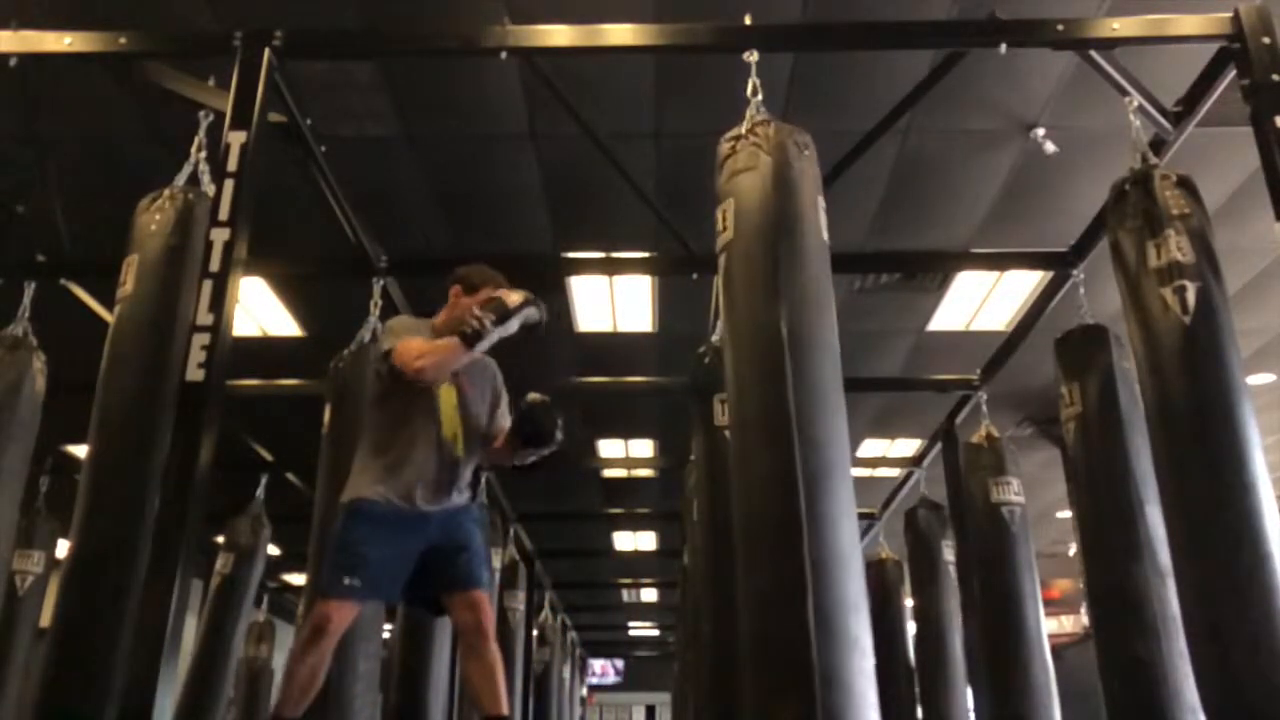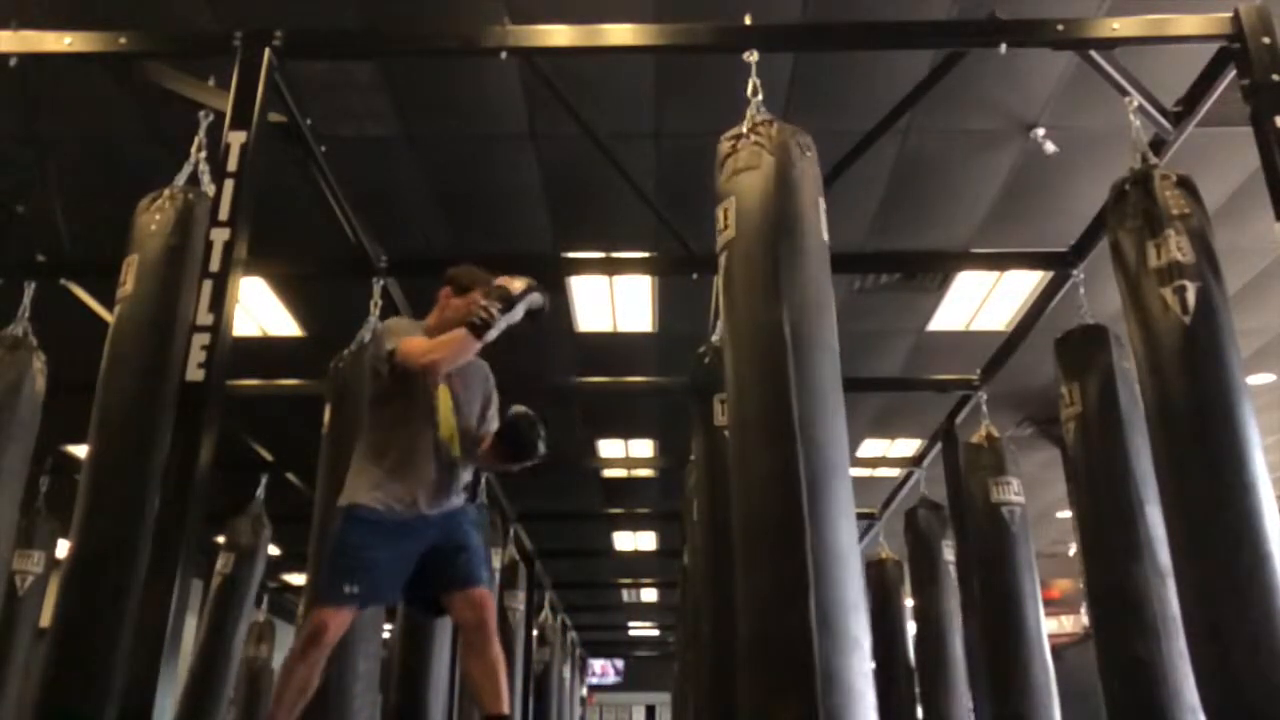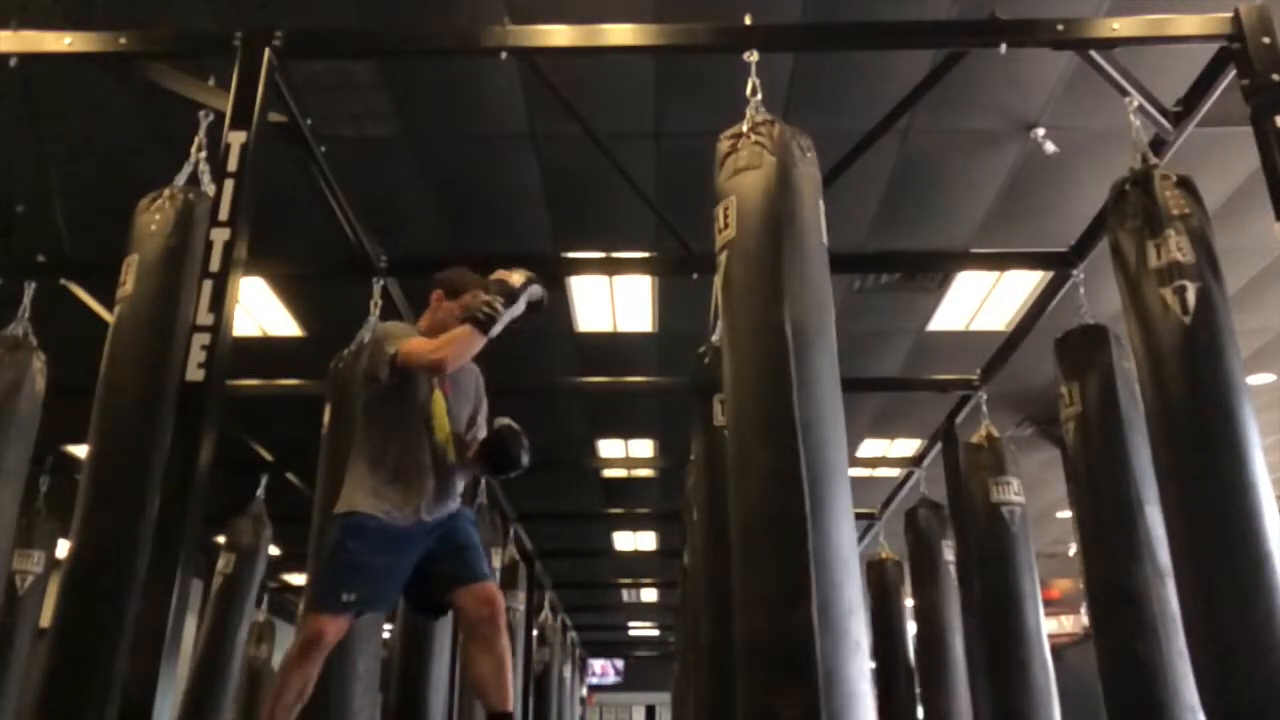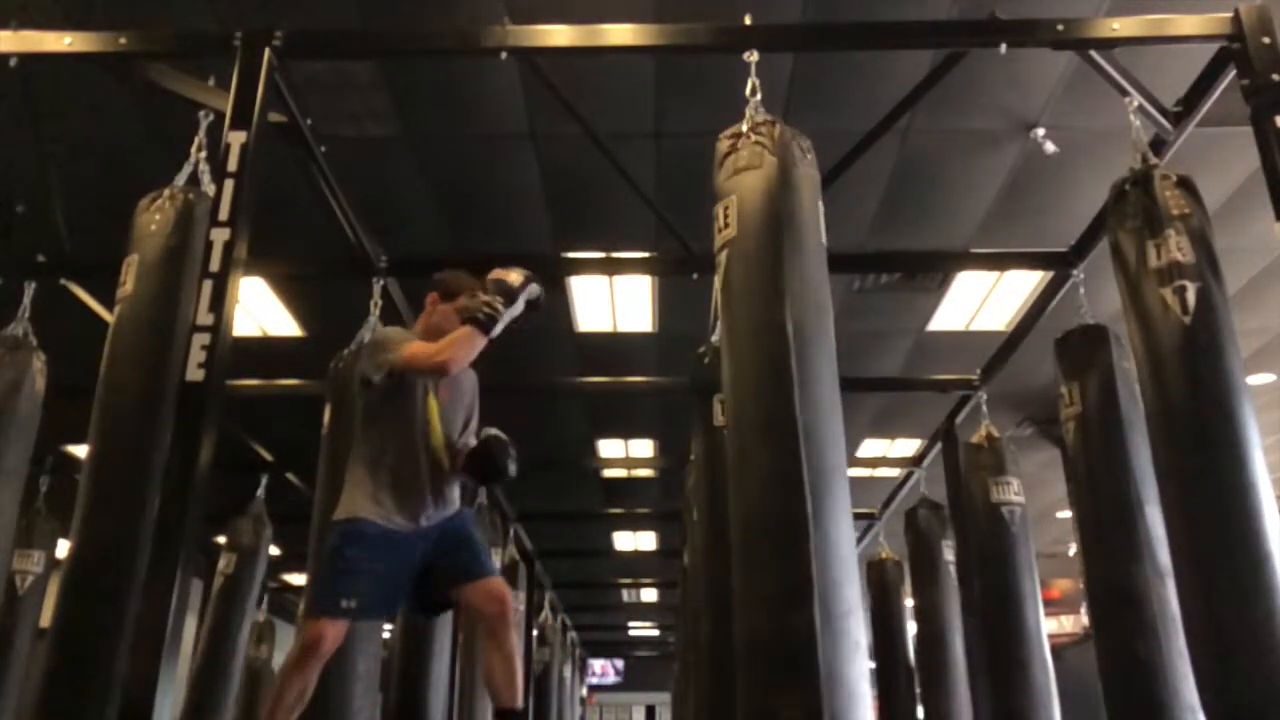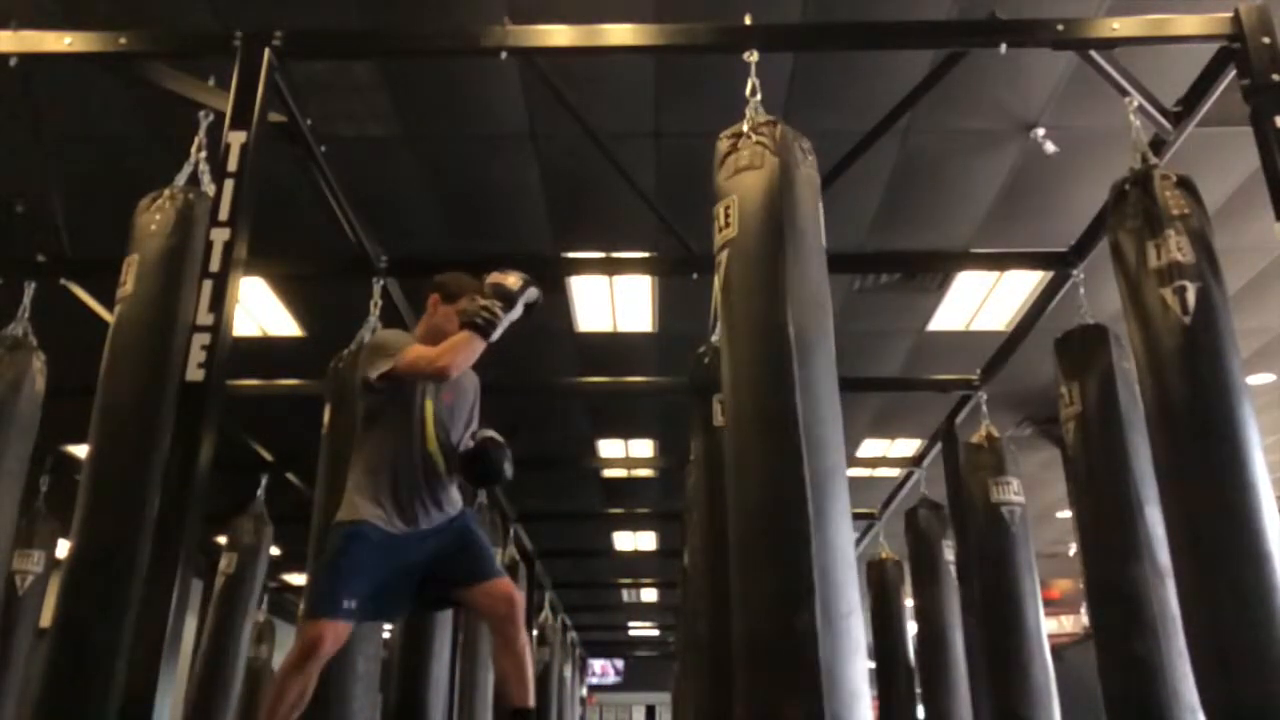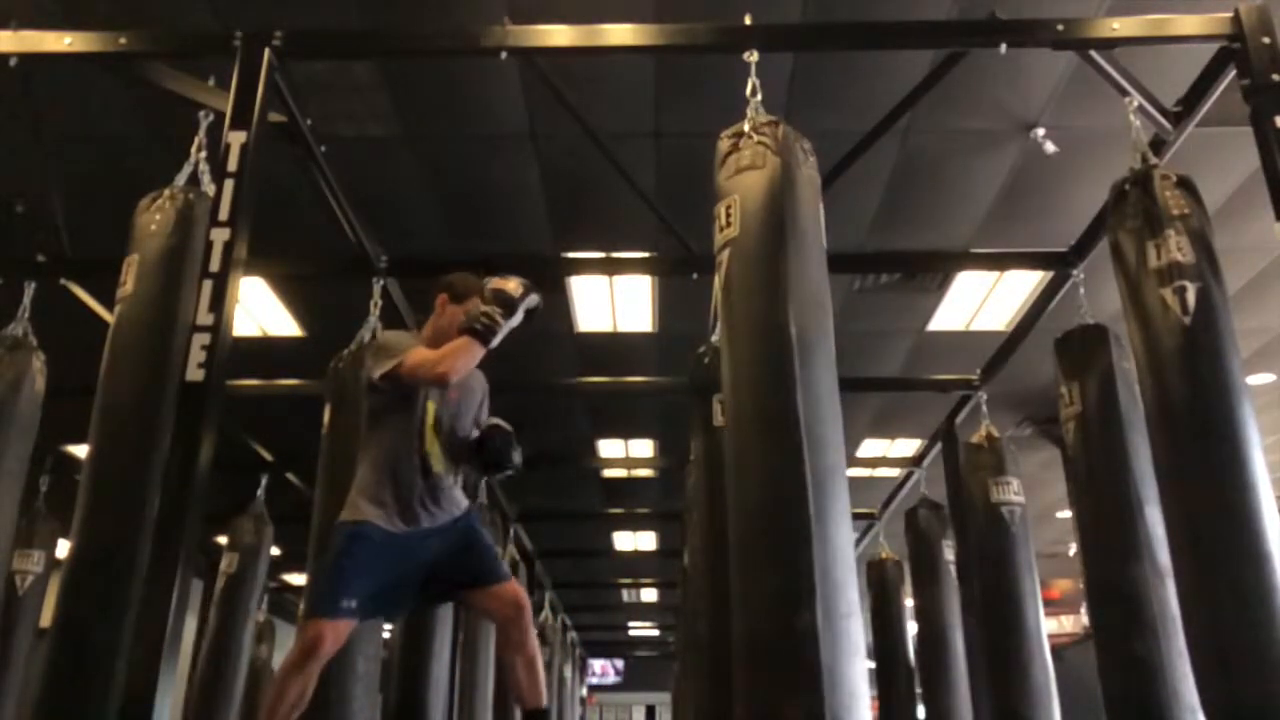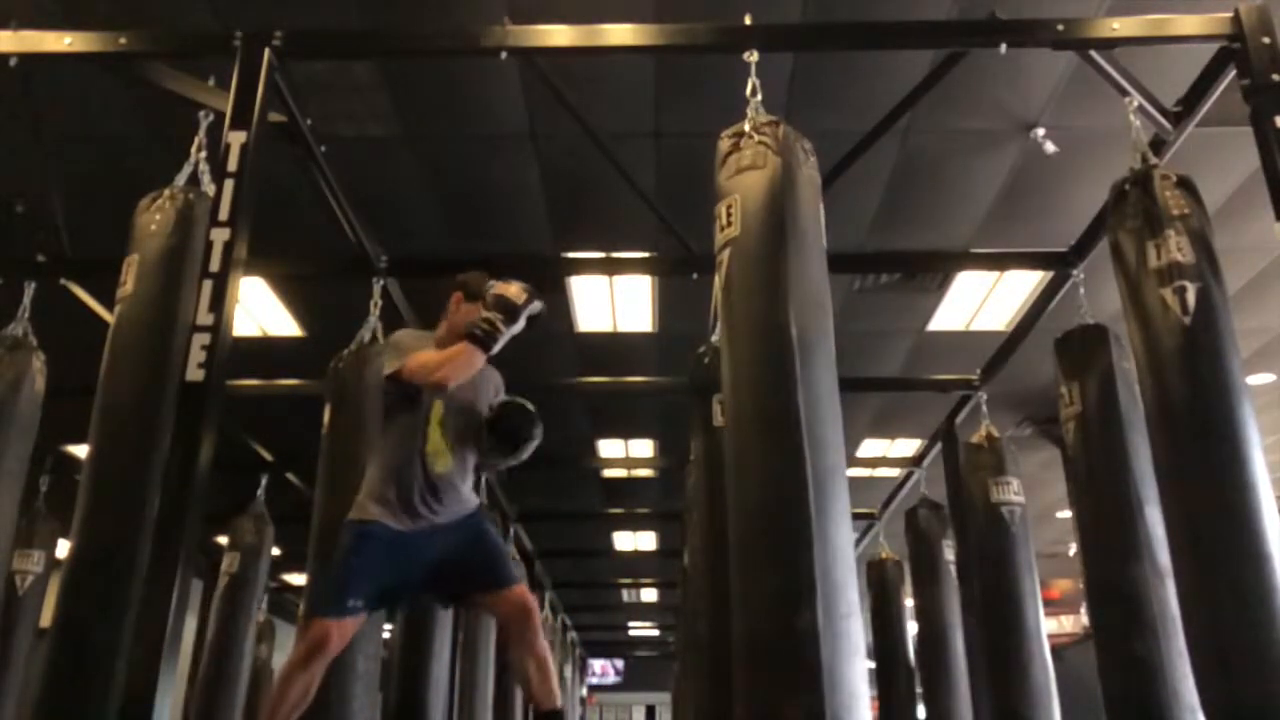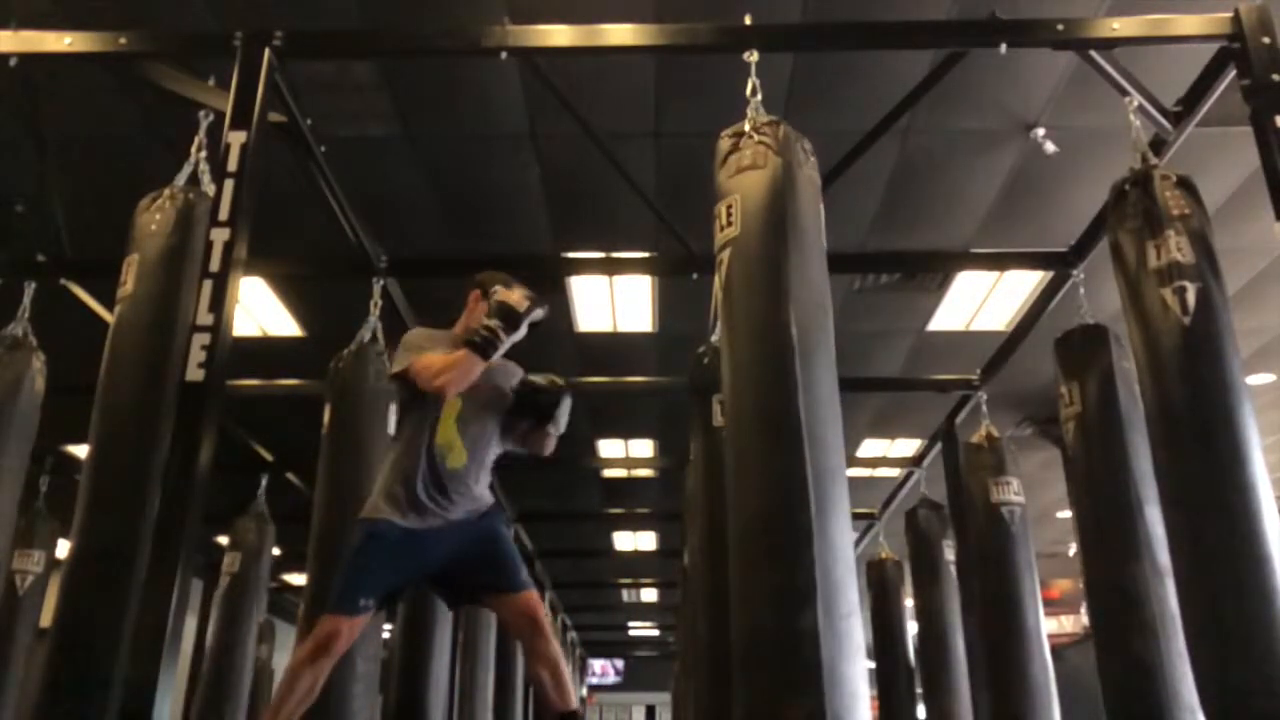
dt=0.1s
person 1, frame 1
left shoulder: (487, 371)
right shoulder: (404, 329)
left elbow: (497, 450)
right elbow: (421, 365)
left wrist: (529, 438)
right wrist: (490, 323)
left hip: (450, 510)
right hip: (382, 503)
left knee: (478, 621)
right knee: (327, 620)
person 1, frame 2
left shoulder: (480, 372)
right shoulder: (397, 331)
left elbow: (483, 448)
right elbow: (435, 360)
left wrist: (515, 445)
right wrist: (495, 312)
left hip: (446, 512)
right hip: (379, 509)
left knee: (480, 617)
right knee: (324, 627)
person 1, frame 3
left shoulder: (471, 376)
right shoulder: (391, 336)
right elbow: (439, 359)
left wrist: (500, 450)
right wrist: (497, 307)
left hip: (442, 517)
right hip: (375, 515)
left knee: (487, 610)
right knee: (319, 633)
person 1, frame 4
left shoulder: (467, 379)
right shoulder: (386, 342)
right elbow: (442, 361)
left wrist: (487, 457)
right wrist: (495, 307)
left hip: (441, 520)
right hip: (372, 522)
left knee: (499, 605)
right knee: (318, 639)
person 1, frame 5
left shoulder: (468, 382)
right shoulder: (386, 345)
right elbow: (442, 366)
right wrist: (494, 311)
left hip: (443, 521)
right hip: (373, 524)
left knee: (507, 604)
right knee: (318, 641)
person 1, frame 6
left shoulder: (475, 383)
right shoulder: (393, 346)
right elbow: (440, 372)
right wrist: (495, 315)
left hip: (449, 521)
right hip: (377, 523)
left knee: (515, 608)
right knee: (319, 640)
person 1, frame 7
left shoulder: (490, 380)
right shoulder: (406, 344)
right elbow: (441, 377)
right wrist: (498, 322)
left hip: (458, 519)
right hip: (385, 522)
left knee: (522, 611)
right knee: (324, 637)
person 1, frame 8
left shoulder: (510, 377)
right shoulder: (424, 342)
left elbow: (540, 444)
right elbow: (439, 386)
left wrist: (551, 411)
right wrist: (498, 329)
left hip: (470, 519)
right hip: (397, 520)
left knee: (532, 617)
right knee: (333, 635)
